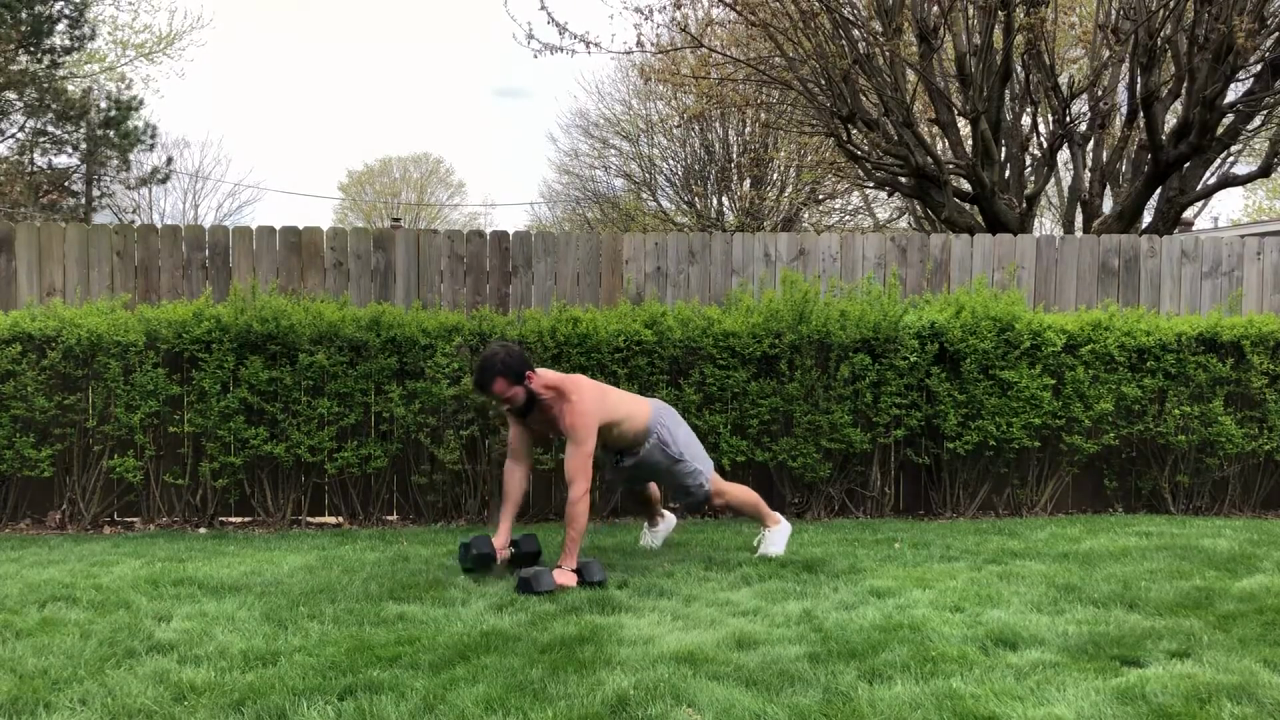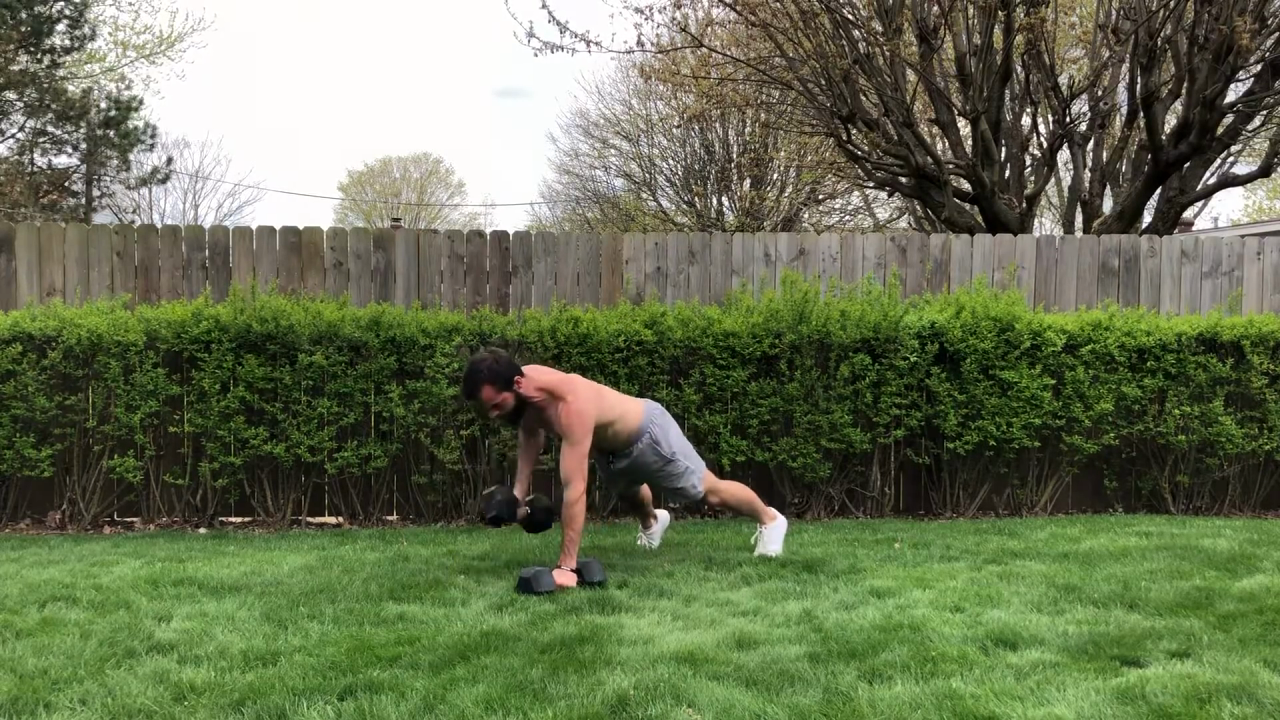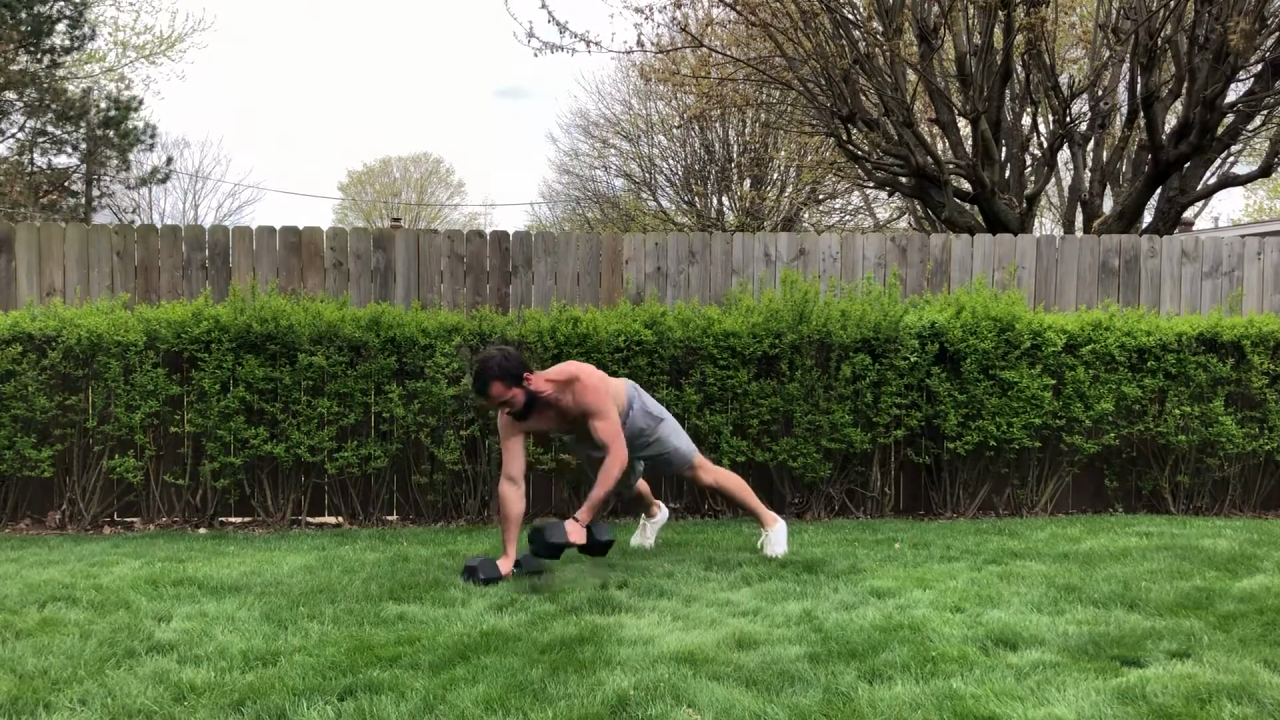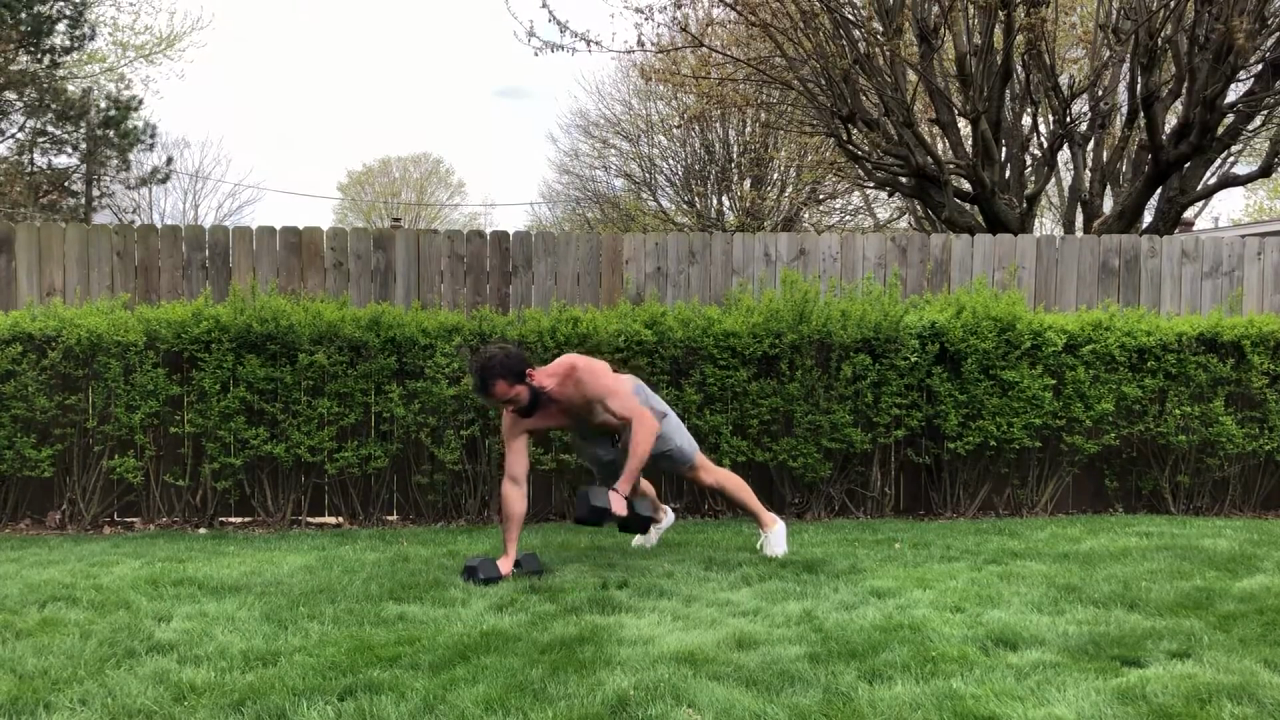
dt=0.7s
person 1, frame 1
left shoulder: (577, 402)
right shoulder: (522, 395)
left elbow: (579, 489)
right elbow: (517, 462)
left wrist: (566, 565)
right wrist: (503, 530)
left hip: (656, 431)
right hip: (620, 444)
left knee: (715, 493)
right knee: (639, 488)
left ankle: (773, 523)
right ankle: (658, 521)
person 1, frame 2
left shoulder: (573, 403)
right shoulder: (519, 386)
left elbow: (574, 489)
right elbow: (531, 430)
left wrist: (567, 565)
right wrist: (520, 489)
left hip: (648, 432)
right hip: (610, 446)
left knee: (709, 491)
right knee: (629, 492)
left ankle: (769, 519)
right ankle: (651, 522)
person 1, frame 3
left shoulder: (582, 382)
right shoulder: (511, 418)
left elbow: (618, 456)
right elbow: (511, 482)
left wrist: (580, 521)
right wrist: (508, 555)
left hip: (632, 411)
right hip: (588, 436)
left knee: (700, 471)
right knee: (626, 485)
left ankle: (769, 521)
right ankle: (653, 513)
person 1, frame 4
left shoulder: (581, 373)
right shoulder: (516, 418)
left elbow: (646, 424)
right elbow: (514, 482)
left wrist: (620, 492)
right wrist: (509, 555)
left hip: (640, 415)
right hip: (592, 433)
left knee: (702, 472)
right knee: (630, 484)
left ankle: (768, 522)
right ankle: (659, 516)
